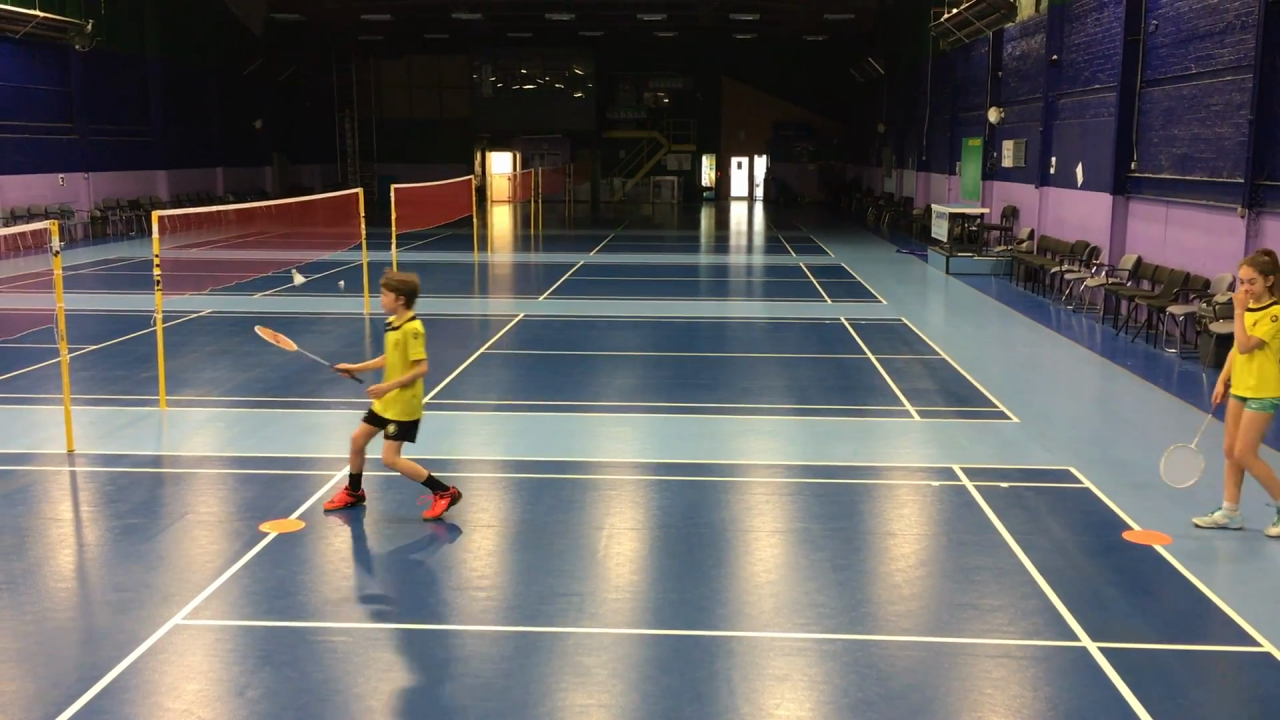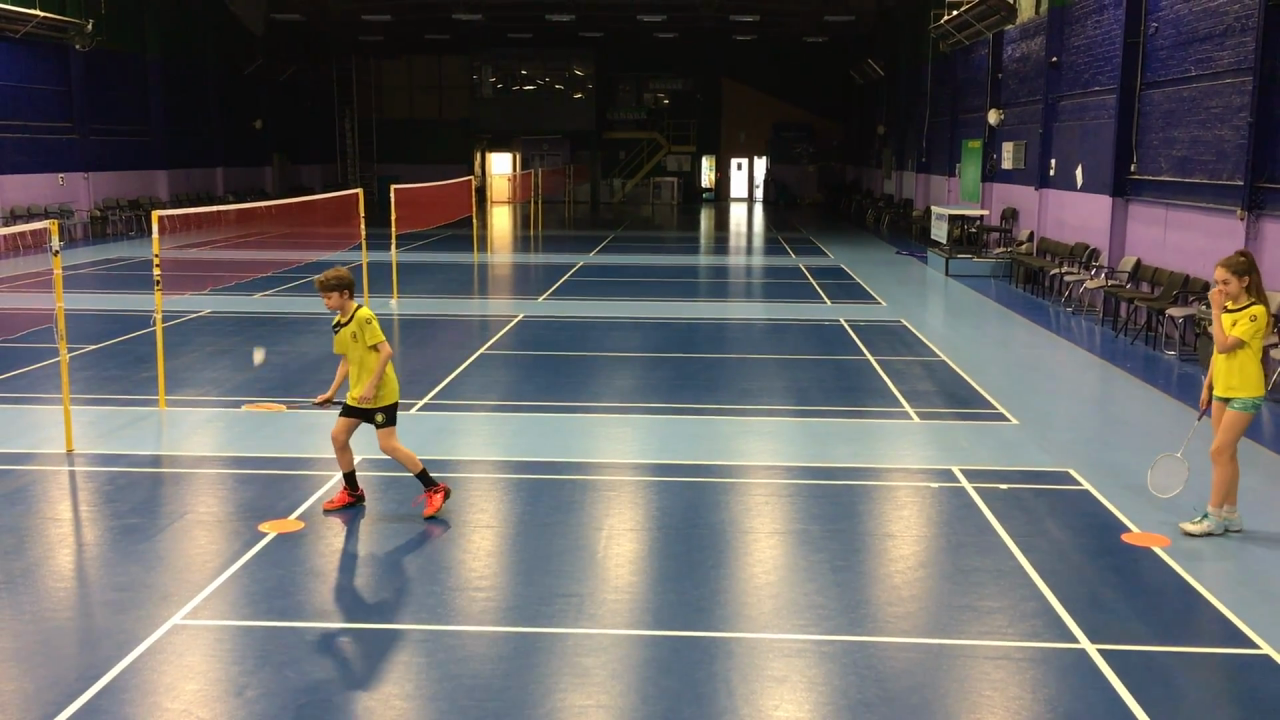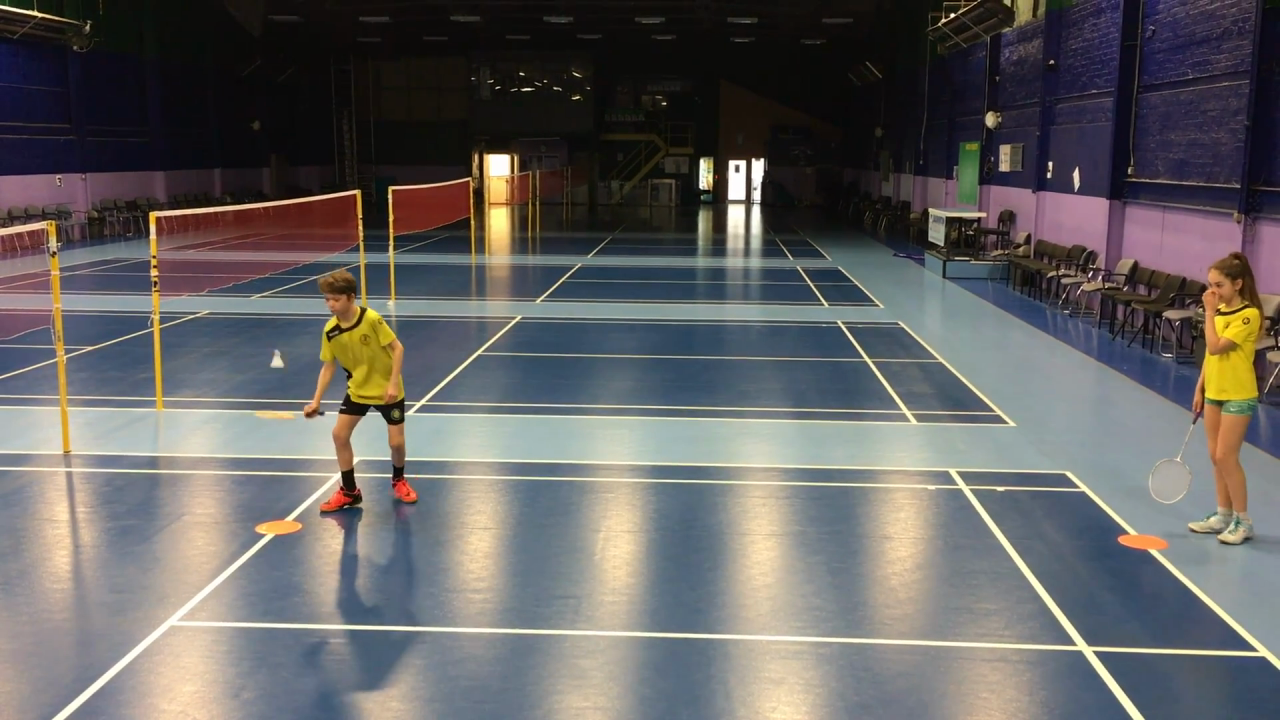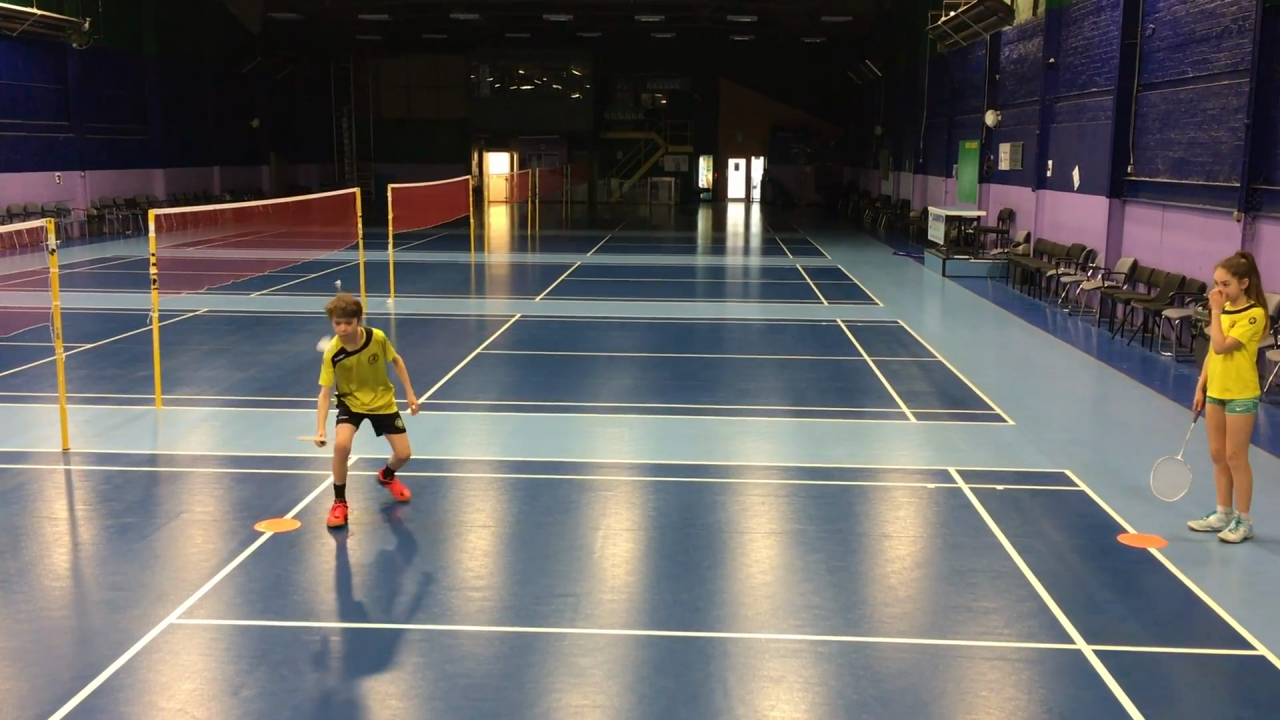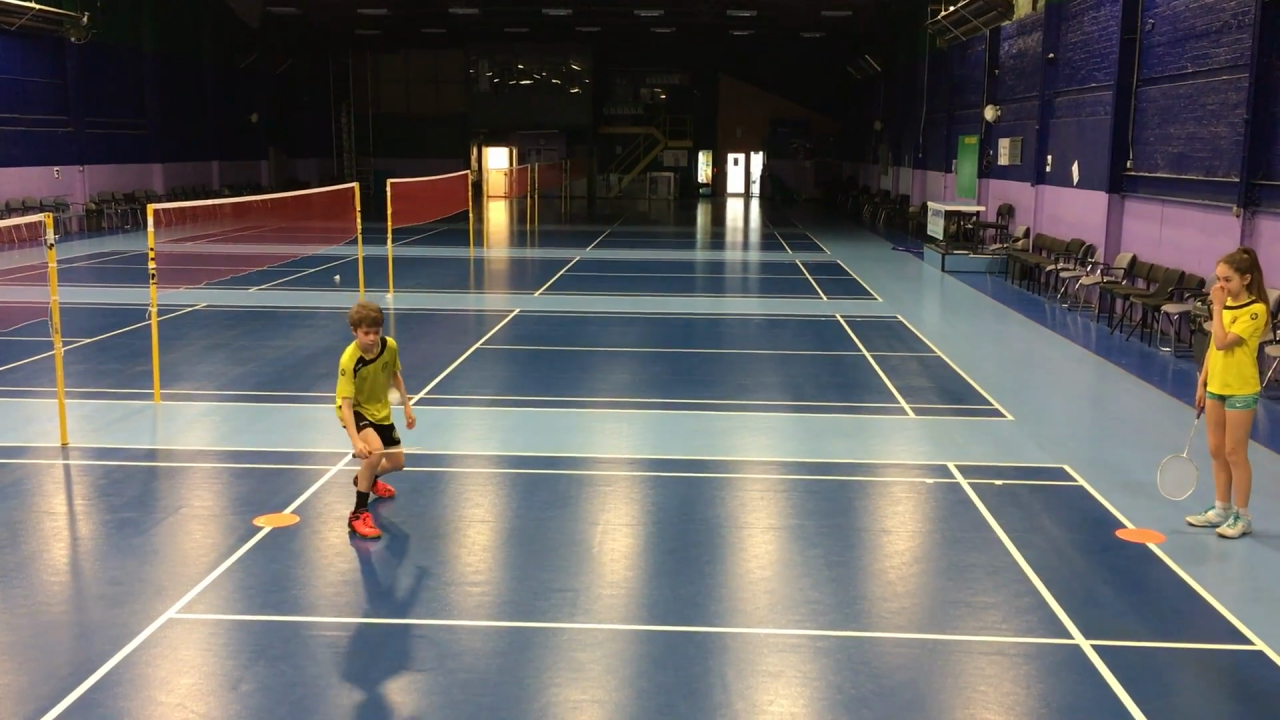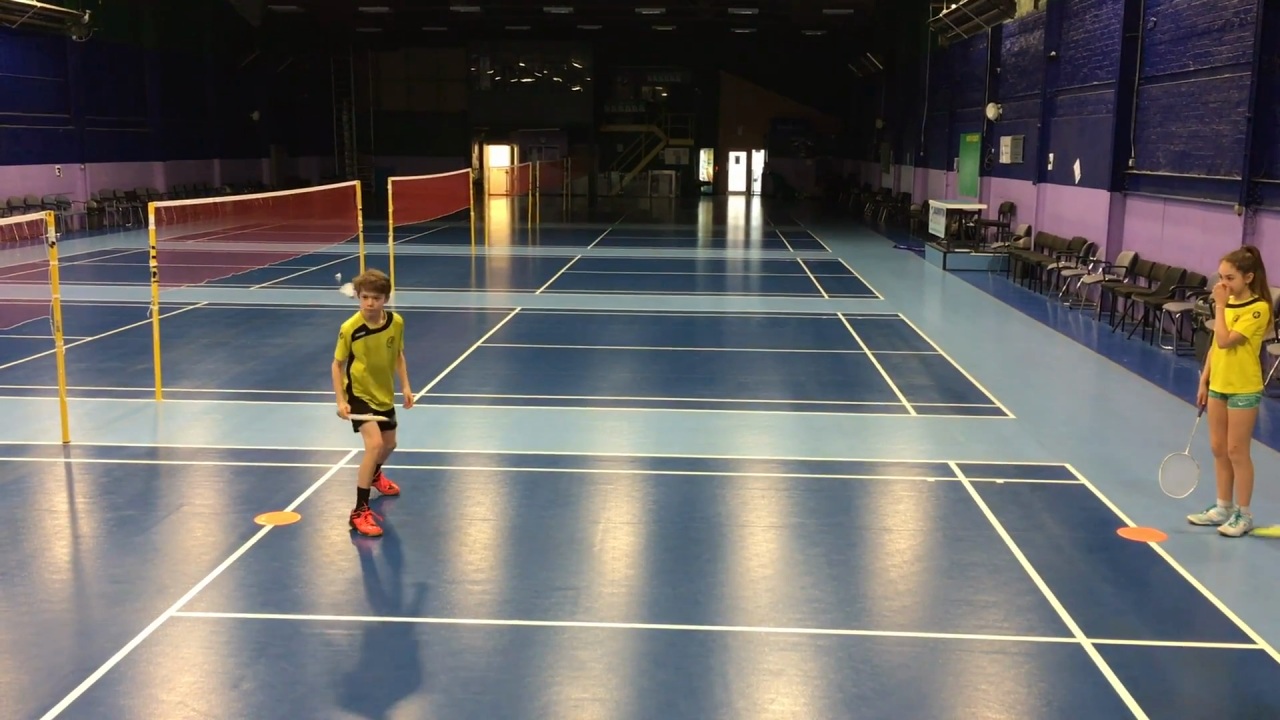
dt=0.4s
person 1, frame 1
right shoulder: (1247, 307)
left elbow: (1245, 347)
left wrist: (1239, 312)
right wrist: (1222, 381)
right hip: (1238, 388)
left knee: (1245, 454)
right knee: (1232, 452)
right ankle: (1230, 512)
person 1, frame 2
left shoulder: (1255, 312)
right shoulder: (1226, 308)
left elbow: (1224, 346)
left wrist: (1216, 312)
right wrist: (1207, 386)
left hip: (1244, 393)
right hip: (1222, 389)
left knee: (1219, 451)
right knee: (1225, 453)
left ankle: (1214, 516)
right ankle: (1229, 514)
person 1, frame 3
left shoulder: (1248, 315)
right shoulder: (1219, 310)
left elbow: (1215, 347)
left wrist: (1209, 313)
right wrist: (1200, 388)
left hip: (1238, 395)
right hip: (1214, 392)
left knee: (1226, 457)
right knee: (1216, 457)
left ankle: (1243, 521)
right ankle: (1224, 515)
person 1, frame 4
left shoulder: (1253, 315)
right shoulder: (1223, 309)
left elbow: (1221, 346)
left wrist: (1215, 312)
right wrist: (1201, 387)
left hip: (1241, 394)
right hip: (1215, 391)
left knee: (1235, 457)
right knee: (1218, 455)
left ankle: (1244, 521)
right ankle: (1223, 513)
person 1, frame 5
left shoulder: (1255, 310)
right shoulder: (1225, 304)
left elbow: (1222, 342)
left wrist: (1217, 308)
right wrist: (1202, 383)
left hip: (1241, 390)
right hip: (1216, 386)
left knee: (1235, 453)
right knee: (1217, 450)
left ankle: (1242, 516)
right ankle: (1222, 509)
person 1, frame 6
left shoulder: (1258, 309)
right shoulder: (1228, 303)
left elbow: (1225, 341)
left wrist: (1219, 306)
right wrist: (1204, 381)
left hip: (1243, 389)
right hip: (1218, 385)
left knee: (1237, 452)
right knee: (1219, 449)
left ankle: (1243, 514)
right ankle: (1223, 507)
person 2, frame 1
left shoulder: (411, 329)
right shoulder: (392, 324)
left elbow: (421, 368)
left wrist: (388, 386)
right wrist: (356, 367)
left hip: (404, 405)
right hip: (386, 402)
left knee: (390, 458)
right knee: (357, 440)
left ankle: (444, 493)
right ankle: (354, 492)
person 2, frame 2
left shoulder: (363, 317)
right shoulder: (338, 324)
left elbow: (386, 351)
left wrist: (372, 385)
right wrist: (332, 392)
left hip: (381, 393)
right hip: (357, 395)
left knee: (388, 446)
right knee: (338, 436)
left ankle: (435, 489)
right ankle: (352, 492)
person 2, frame 3
left shoulder: (371, 319)
right shoulder: (330, 331)
left elbow: (397, 348)
right elbow: (328, 367)
left wrist: (393, 383)
right wrist: (316, 401)
left hip: (387, 389)
right hip: (358, 389)
left knee: (396, 442)
right knee: (340, 434)
left ankle: (399, 480)
right ankle: (349, 491)
person 2, frame 4
left shoulder: (377, 338)
right shoulder: (332, 353)
left elbow: (397, 361)
right elbow: (325, 393)
left wrist: (410, 393)
right wrist: (321, 428)
left hip: (382, 400)
right hip: (351, 401)
left knee: (403, 454)
right knee: (341, 445)
left ankle: (387, 476)
right ankle: (339, 502)
person 2, frame 5
left shoulder: (390, 346)
right shoulder: (349, 361)
right elbow: (346, 404)
left wrist: (407, 406)
right wrist: (356, 442)
left hip: (380, 410)
right hip: (356, 411)
left knee: (397, 463)
right knee: (375, 452)
left ankle: (366, 480)
right ankle: (359, 513)
person 2, frame 6
left shoulder: (396, 322)
right shoulder: (349, 328)
right elbow: (337, 365)
left wrist: (405, 386)
right wrist: (341, 400)
left hip: (384, 394)
right hip: (359, 395)
left knee: (389, 445)
right knee: (375, 445)
left ankle: (373, 474)
right ankle: (360, 511)
